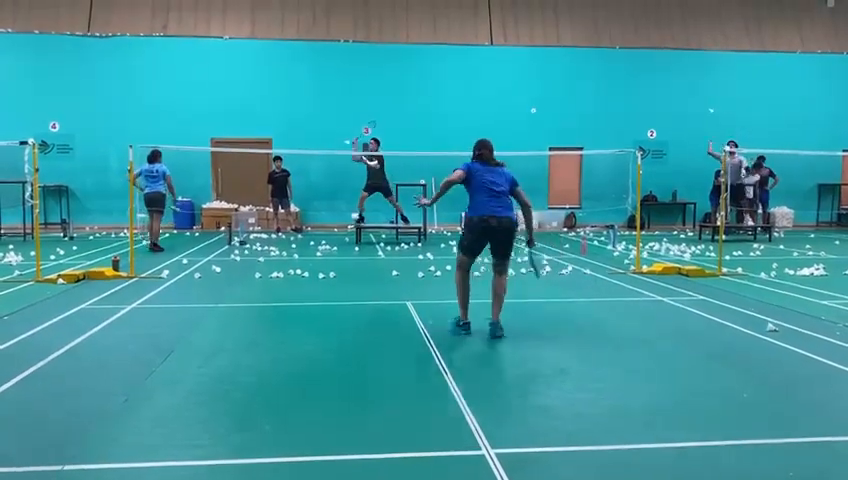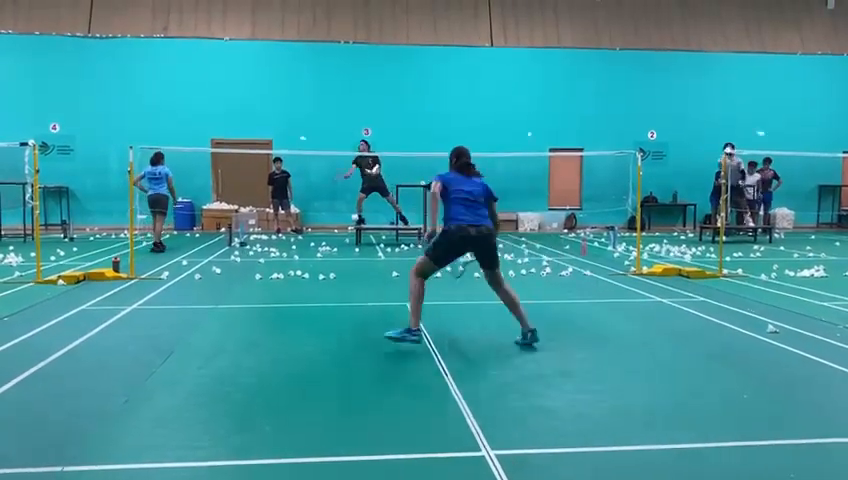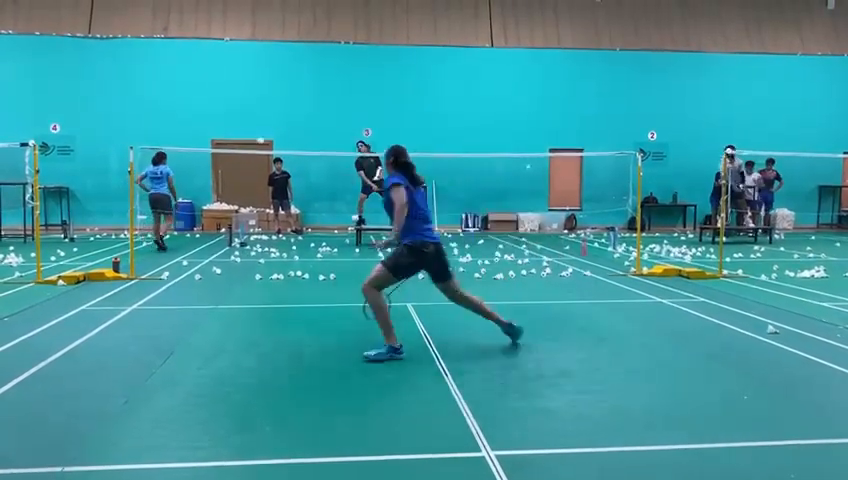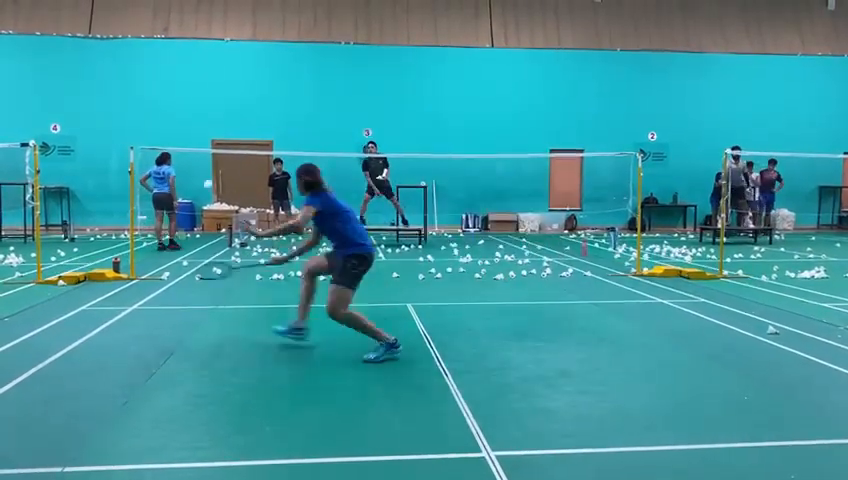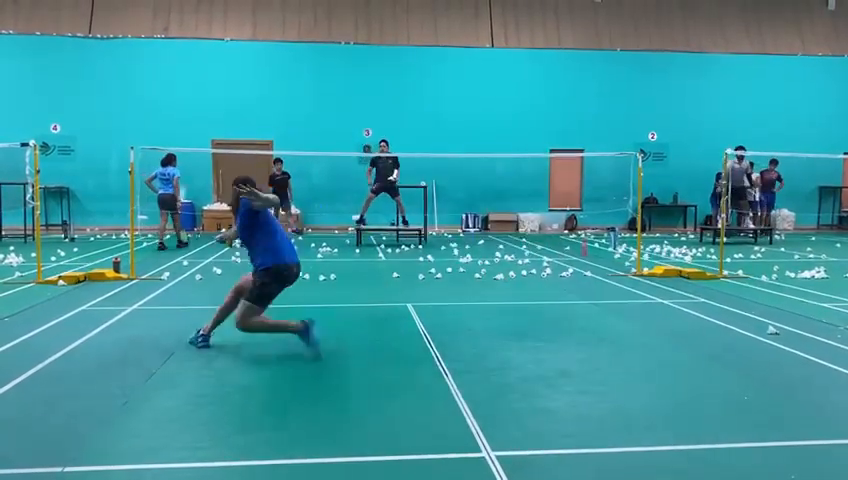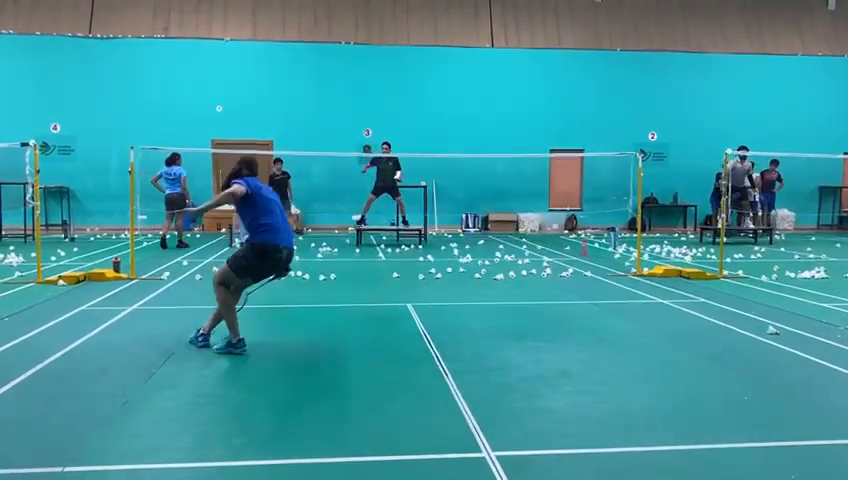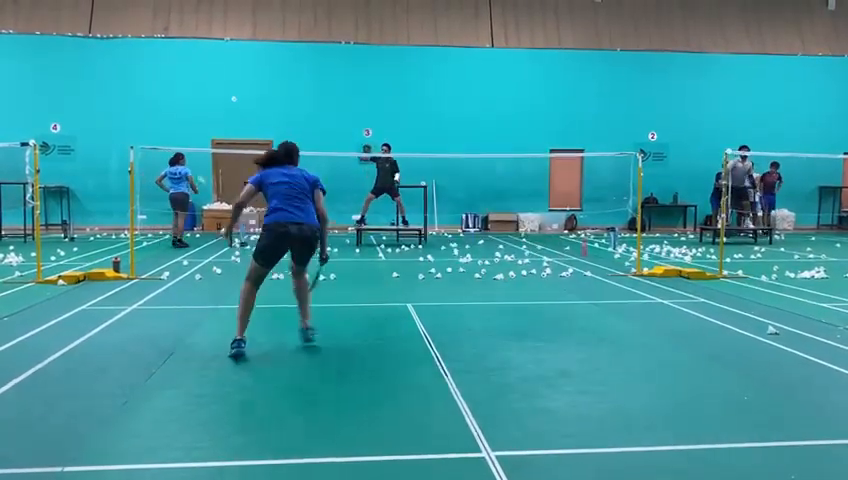
dt=0.2s
person 1, frame 1
left shoulder: (469, 168)
right shoulder: (506, 174)
left elbow: (451, 180)
right elbow: (526, 205)
left wrist: (431, 201)
right wrist: (529, 234)
left hip: (478, 221)
right hip: (506, 222)
left knee: (462, 269)
right knee: (500, 272)
left ankle: (463, 321)
right ankle: (496, 322)
person 1, frame 2
left shoulder: (443, 177)
right shoulder: (482, 183)
left elbow: (435, 192)
right elbow: (496, 220)
left wrist: (433, 226)
right wrist: (492, 238)
left hip: (457, 232)
right hip: (483, 232)
left knee: (417, 273)
right knee: (498, 284)
left ankle: (413, 330)
right ankle: (528, 331)
person 1, frame 3
left shoulder: (394, 180)
right shoulder: (416, 183)
left elbow: (401, 203)
left wrist: (394, 236)
left hip: (415, 247)
right hip: (431, 247)
left knee: (370, 288)
right knee: (455, 294)
left ankle: (393, 346)
right ankle: (505, 324)
person 1, frame 4
left shoulder: (315, 197)
right shoulder: (322, 199)
left elbow: (297, 224)
right elbow: (315, 239)
left wrist: (264, 233)
right wrist: (287, 257)
left hip: (357, 254)
right hip: (347, 253)
left knee: (335, 310)
right knee: (310, 267)
left ankle: (389, 343)
right ankle: (300, 326)
person 1, frame 5
left shoulder: (248, 205)
left elbow: (273, 200)
left wrist: (257, 195)
left hip: (276, 269)
right hip: (288, 266)
left knee: (244, 323)
right knee: (240, 290)
left ankle: (302, 327)
right ankle: (208, 331)
person 1, frame 6
left shoulder: (242, 181)
right shoulder: (266, 189)
left elbow: (235, 192)
right elbow: (285, 223)
left wrist: (202, 209)
left hip: (264, 246)
right hip: (284, 252)
left knee: (220, 281)
right knee: (234, 286)
left ankle: (236, 341)
right ankle: (207, 331)
person 1, frame 7
left shoulder: (264, 175)
right shoulder: (310, 177)
left elbow: (240, 201)
right elbow: (323, 214)
left wrist: (229, 228)
right wrist: (323, 247)
left hip: (277, 229)
right hip: (306, 231)
left knee: (252, 282)
right knee: (298, 273)
left ankle: (239, 339)
right ankle: (306, 325)
